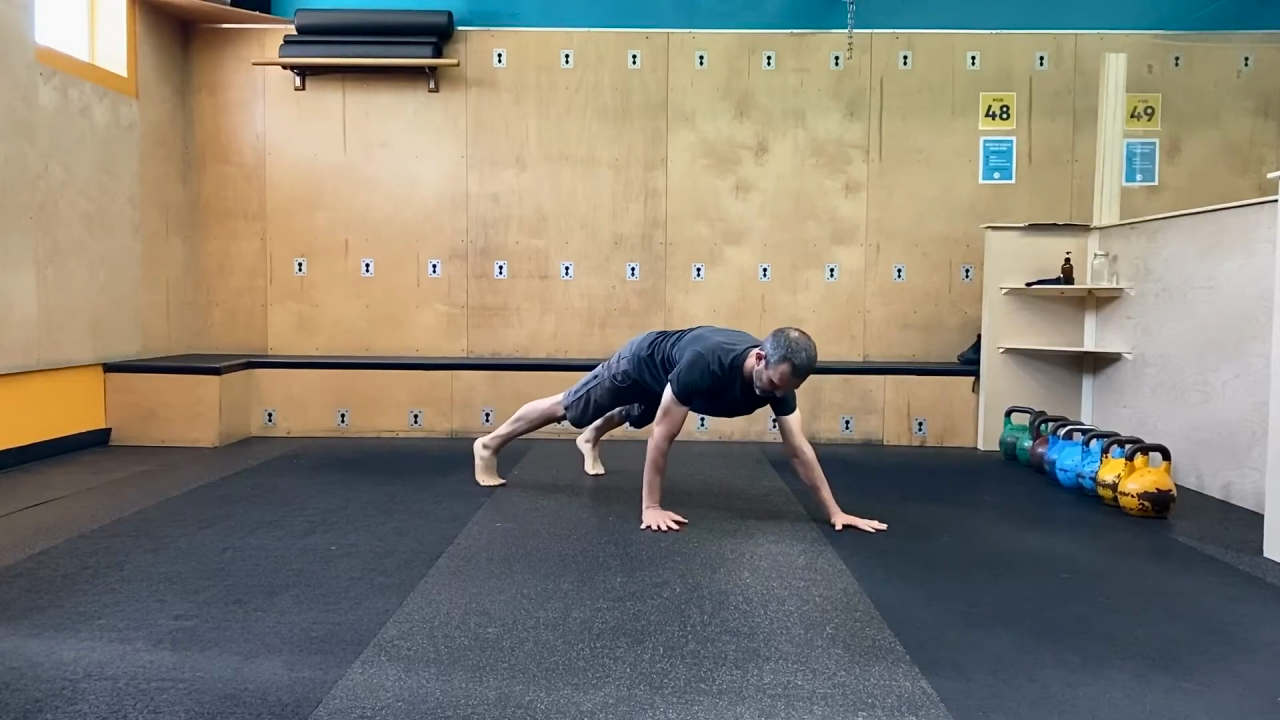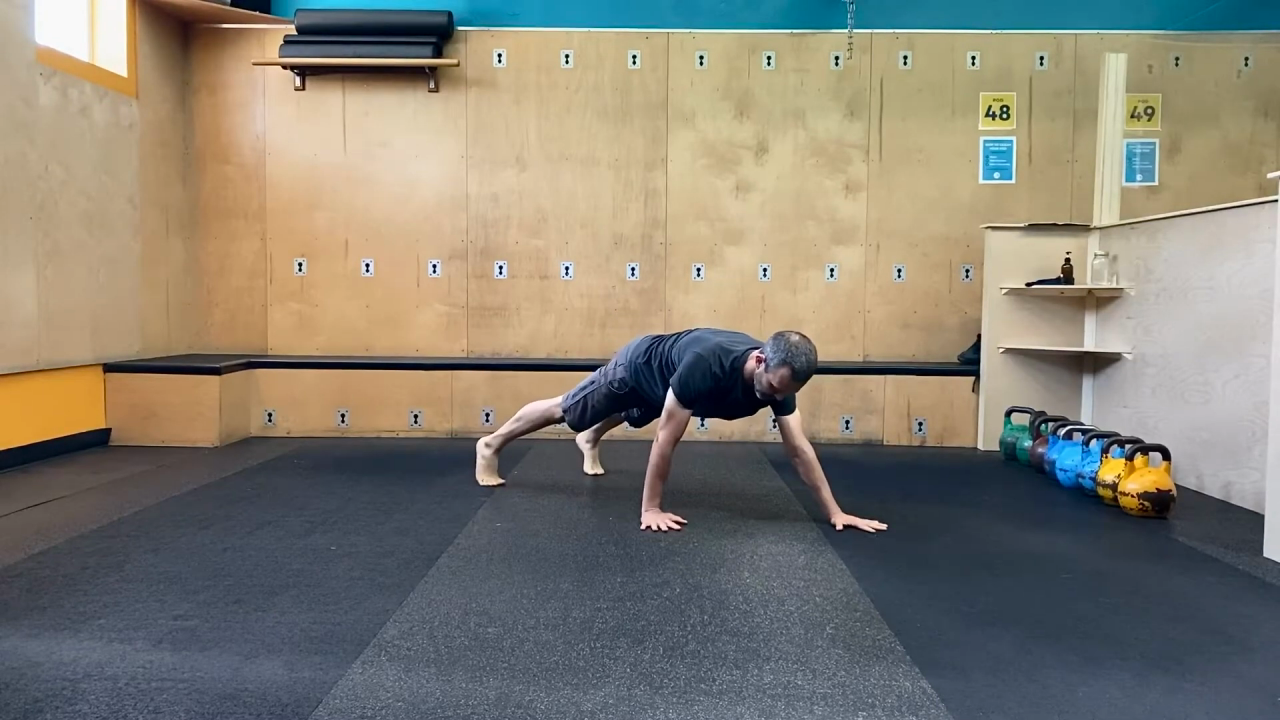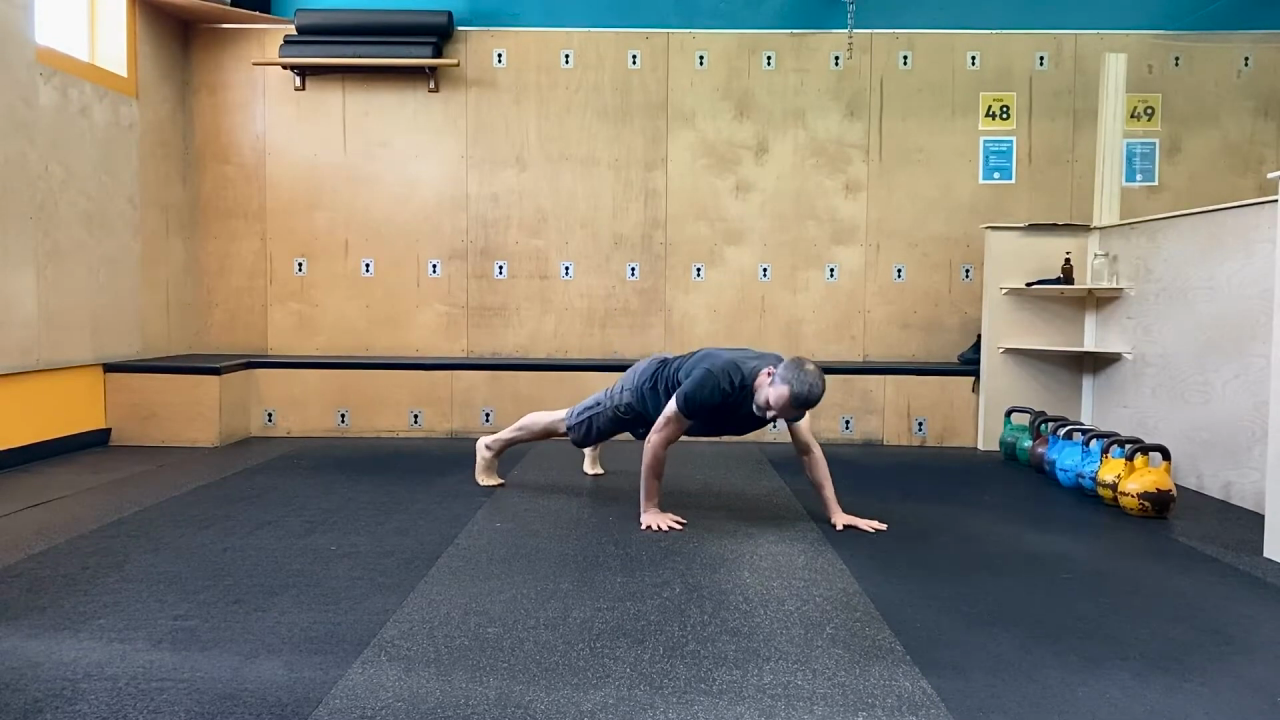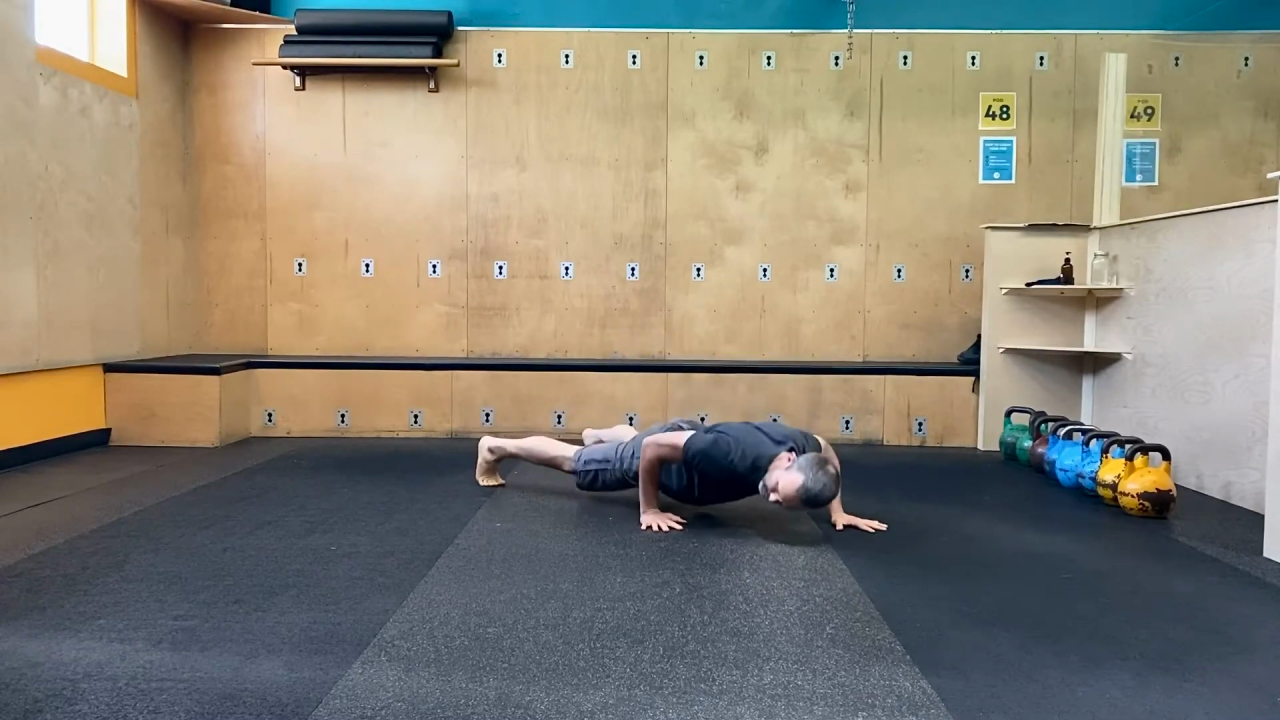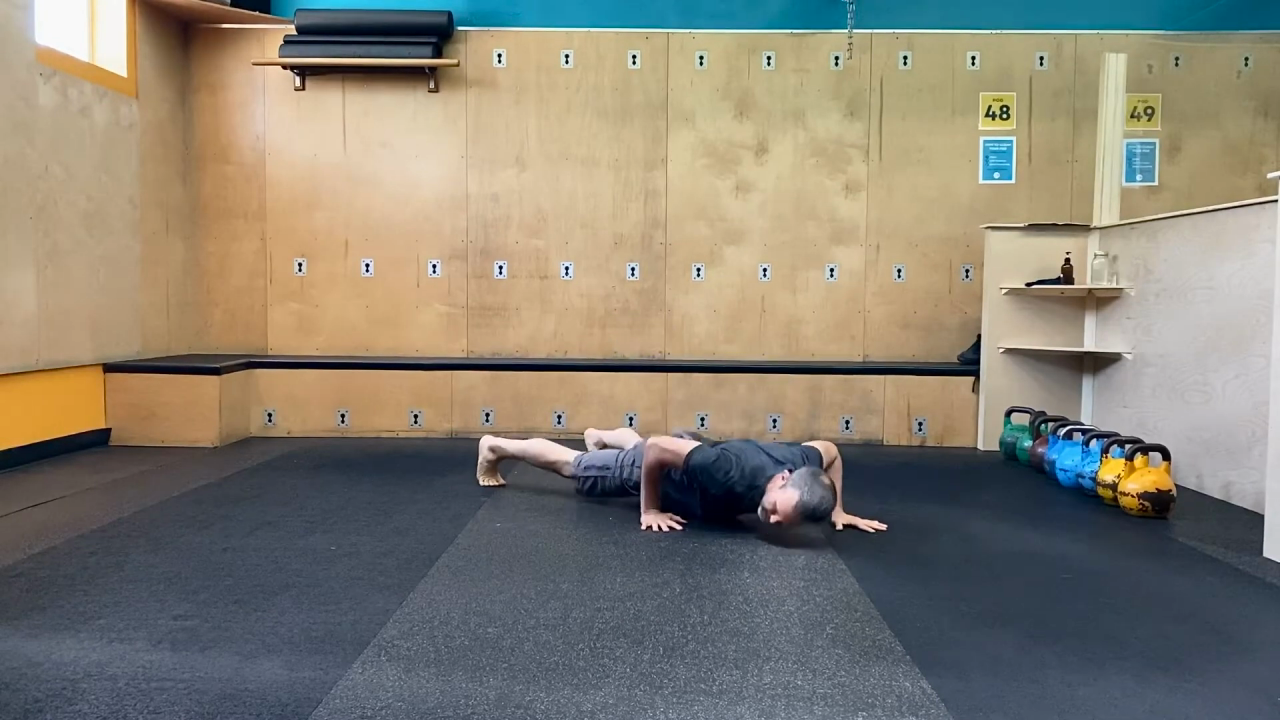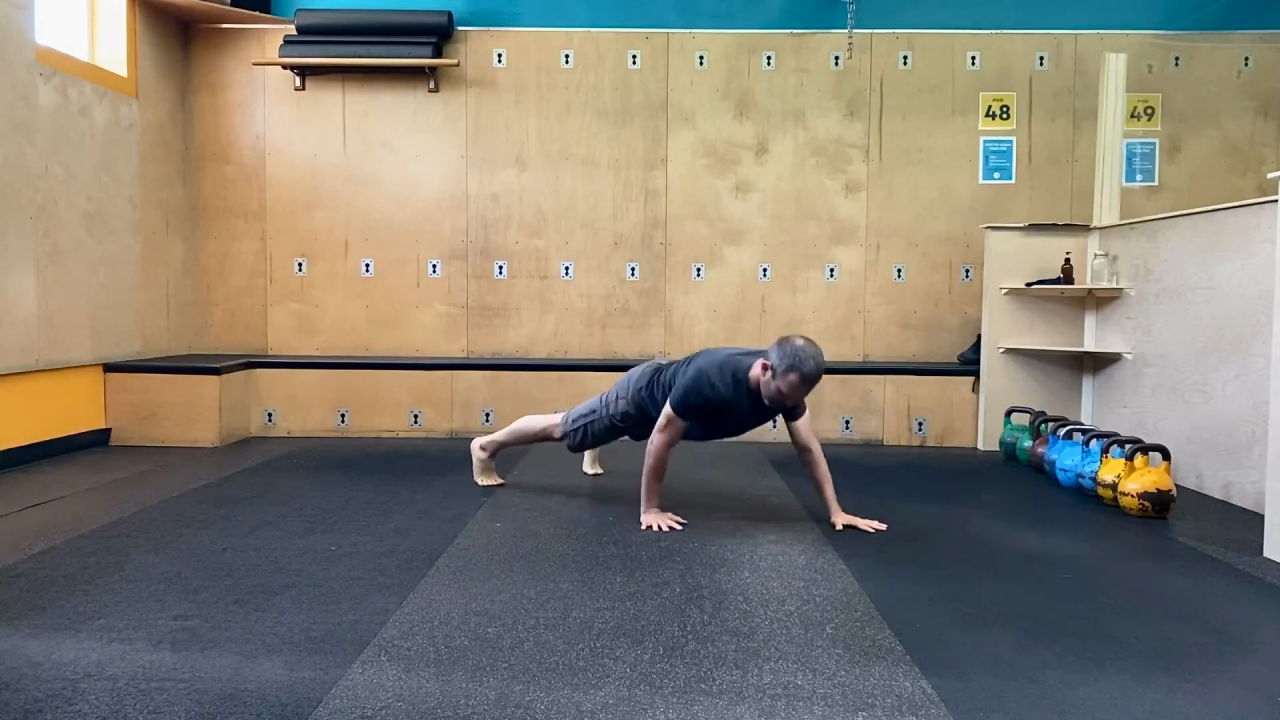
dt=0.5s
person 1, frame 1
left shoulder: (779, 375)
right shoulder: (706, 363)
left elbow: (799, 447)
right elbow: (661, 436)
left wrist: (834, 512)
right wrist: (650, 508)
left hip: (661, 383)
right hip: (641, 362)
left knee: (632, 414)
right knee: (566, 407)
left ankle: (591, 439)
right ankle: (489, 446)
person 1, frame 2
left shoulder: (778, 377)
right shoulder: (707, 364)
left elbow: (799, 448)
right elbow: (666, 440)
left wrist: (834, 512)
right wrist: (650, 510)
left hip: (660, 384)
right hip: (637, 367)
left knee: (630, 416)
right knee: (564, 410)
left ankle: (590, 439)
right ankle: (491, 446)
person 1, frame 3
left shoulder: (786, 391)
right shoulder: (717, 381)
left elbow: (807, 448)
right elbow: (657, 440)
left wrist: (835, 511)
right wrist: (649, 510)
left hip: (674, 392)
right hip: (646, 389)
right knee: (566, 424)
left ankle: (592, 451)
right ankle: (492, 445)
person 1, frame 4
left shoulder: (805, 448)
right shoulder: (734, 456)
left elbow: (829, 457)
right elbow: (652, 448)
left wrist: (838, 512)
right wrist: (648, 510)
left hip: (688, 440)
right hip: (661, 447)
right knee: (571, 461)
left ankle: (596, 435)
right ankle: (496, 448)
person 1, frame 5
left shoulder: (802, 467)
right shoulder: (732, 475)
left elbow: (830, 451)
right elbow: (655, 450)
left wrist: (838, 511)
right wrist: (650, 510)
left hip: (686, 453)
right hip: (650, 464)
left knee: (631, 443)
right knee: (570, 465)
left ankle: (598, 436)
right ankle: (496, 447)
person 1, frame 6
left shoulder: (784, 385)
right shoulder: (711, 379)
left elbow: (808, 447)
right elbow: (660, 440)
left wrist: (836, 512)
right wrist: (649, 509)
left hip: (670, 399)
right hip: (641, 396)
right knee: (562, 428)
left ankle: (590, 452)
right ankle: (486, 446)
